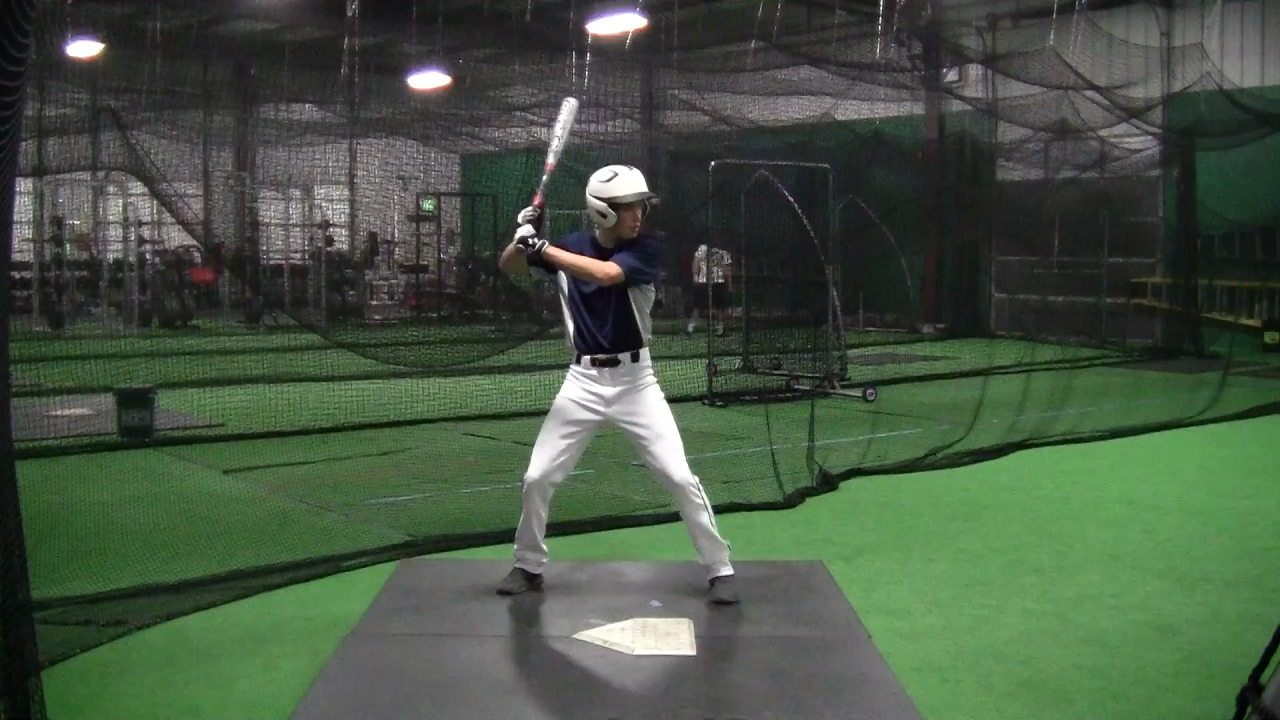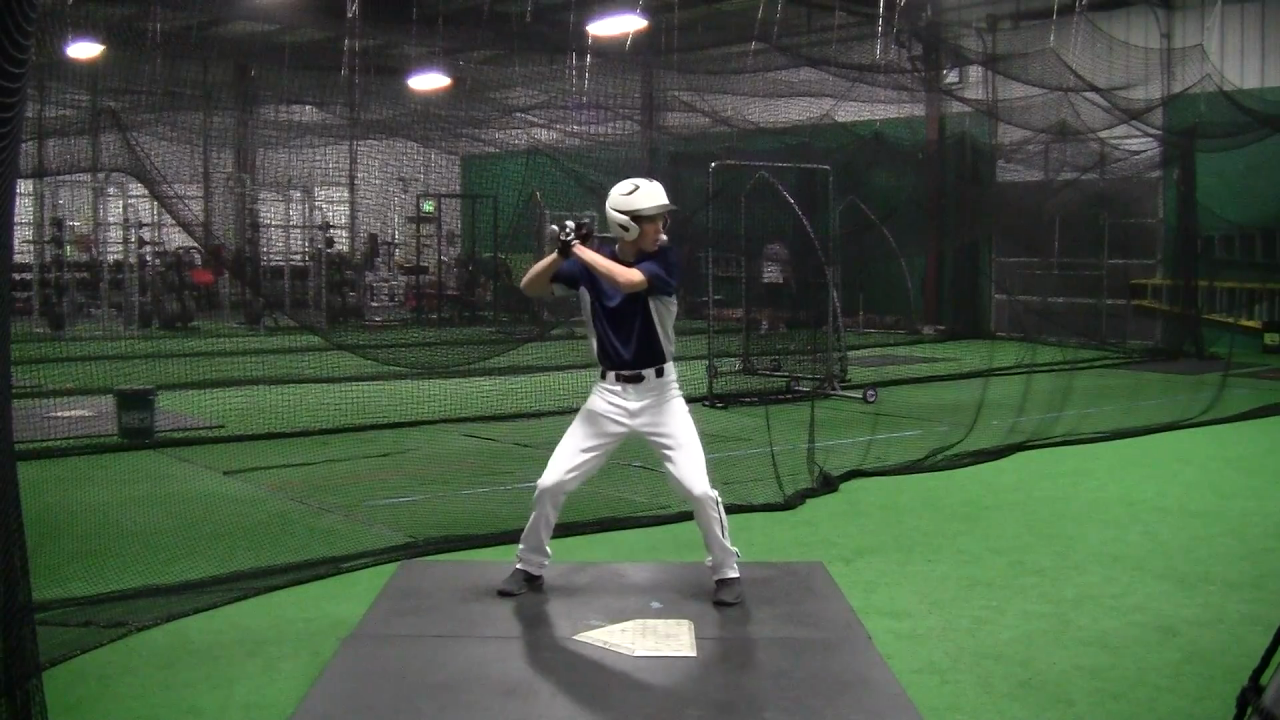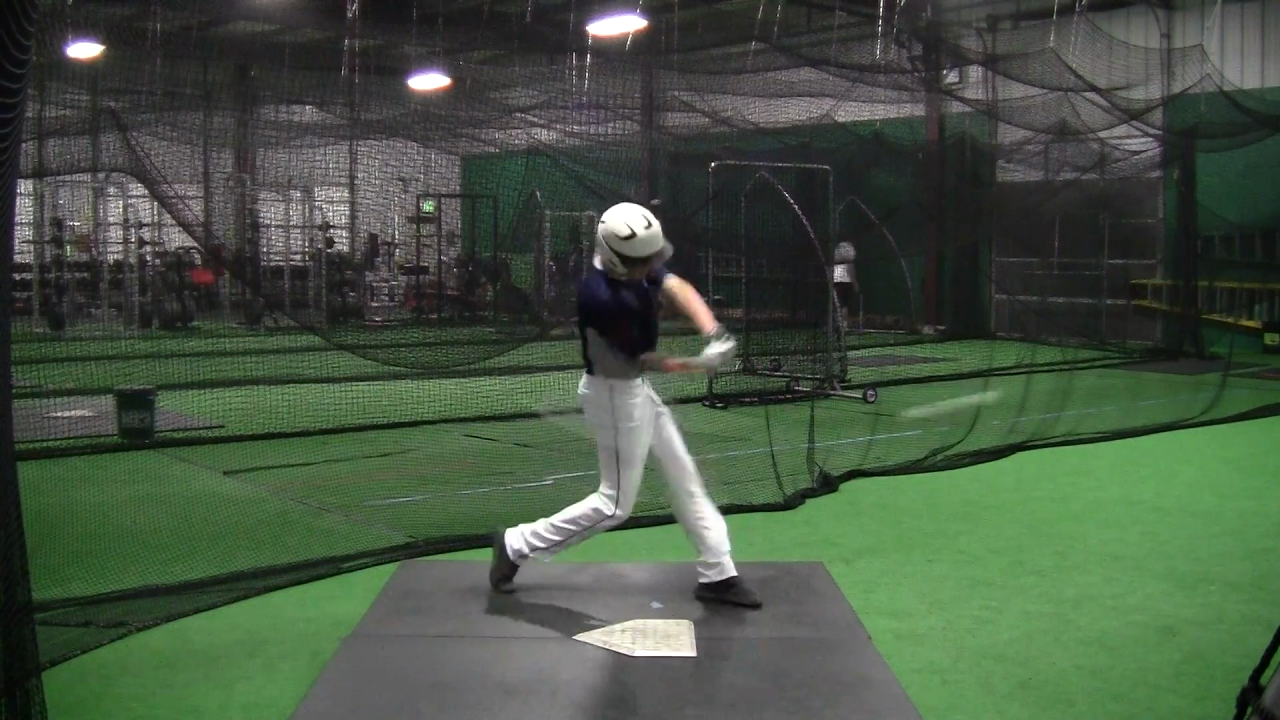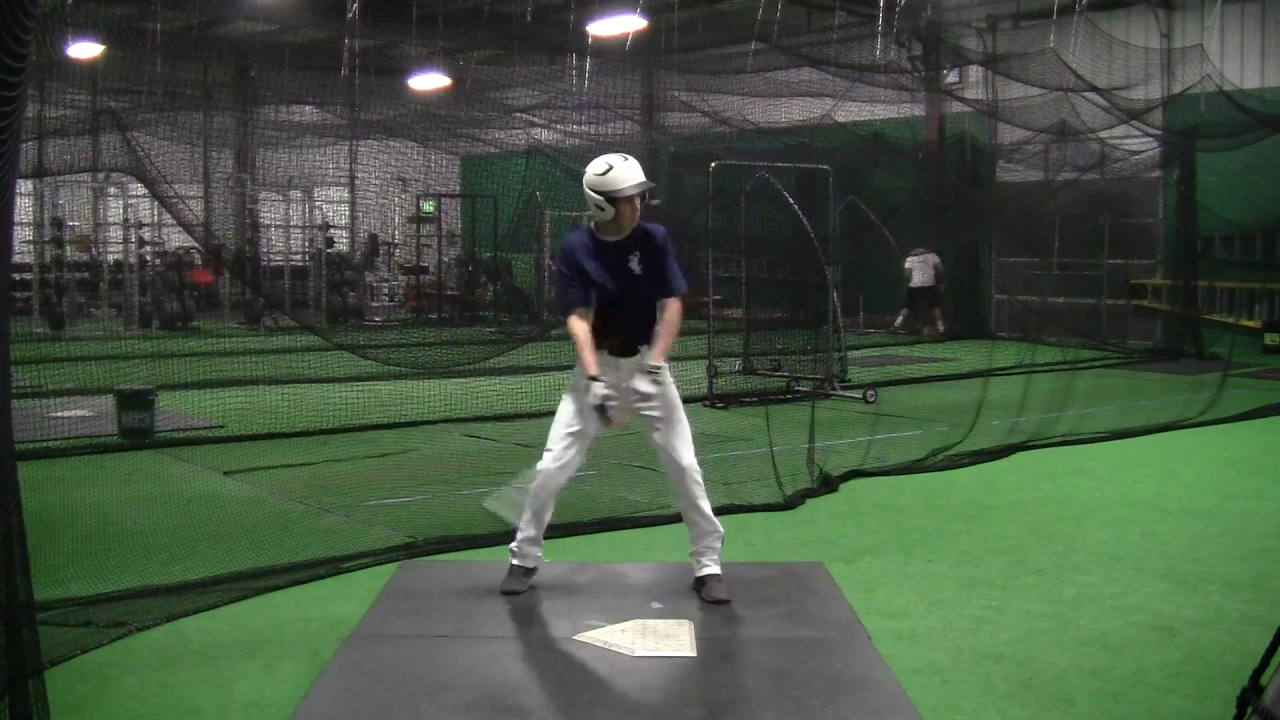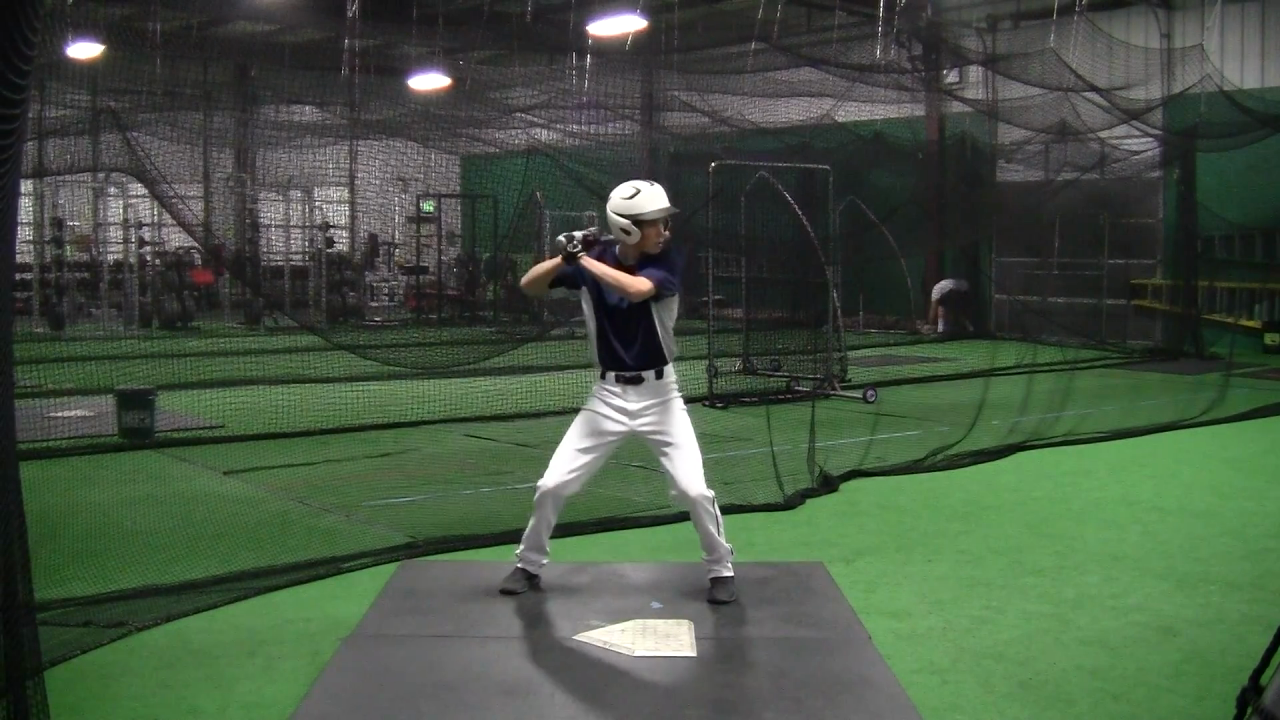
dt=1s
person 1, frame 1
left shoulder: (645, 248)
right shoulder: (572, 244)
left elbow: (604, 274)
right elbow: (508, 268)
left wrist: (540, 246)
right wrist: (522, 234)
left hip: (635, 379)
right hip: (583, 380)
left knee: (679, 477)
right knee: (537, 477)
left ankle: (719, 567)
right ankle: (528, 565)
person 1, frame 2
left shoulder: (666, 261)
right shoulder: (591, 261)
left elbow: (629, 280)
right elbow: (529, 288)
left wrist: (574, 249)
right wrist: (561, 251)
left hip: (660, 393)
right hip: (609, 395)
left knee: (699, 490)
right knee: (551, 485)
left ankle: (726, 571)
right ankle: (530, 565)
person 1, frame 3
left shoulder: (620, 260)
right shoulder: (599, 297)
left elbow: (678, 290)
right elbow: (641, 360)
left wrist: (712, 332)
right wrist: (693, 363)
left hip: (634, 389)
right hip: (614, 398)
left knee: (682, 477)
right knee: (615, 505)
left ankle: (717, 573)
right ankle: (517, 545)
person 1, frame 4
left shoulder: (654, 238)
right shoulder: (576, 247)
left elbow: (672, 305)
right elbow: (577, 318)
left wrist: (656, 364)
right wrist: (593, 377)
left hip: (646, 366)
right hip: (595, 369)
left knee: (684, 466)
right knee: (552, 469)
left ankle: (708, 565)
right ankle: (524, 559)
person 1, frame 5
left shoulder: (667, 262)
right shoulder: (596, 258)
left elbow: (636, 290)
right elbow: (528, 287)
left wrist: (581, 261)
right wrist: (564, 257)
left hip: (659, 393)
right hip: (608, 395)
left knee: (694, 490)
right knee: (552, 486)
left ankle: (721, 569)
right ankle: (529, 564)
